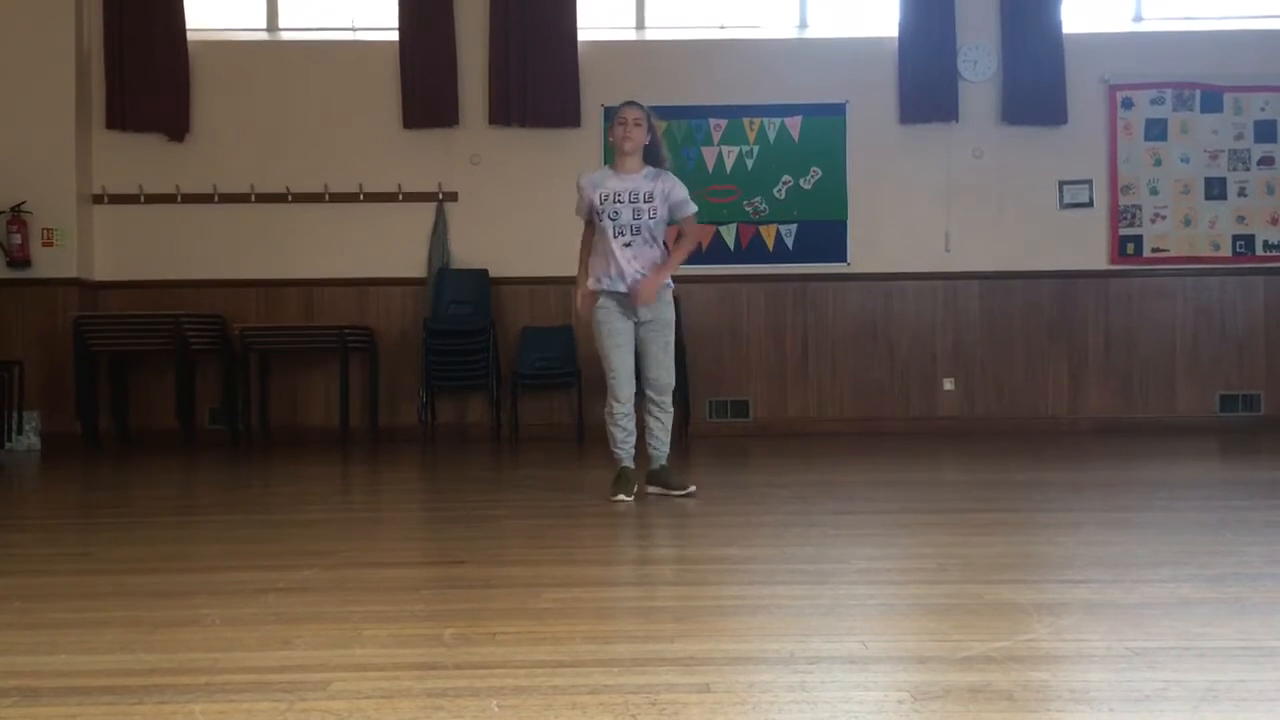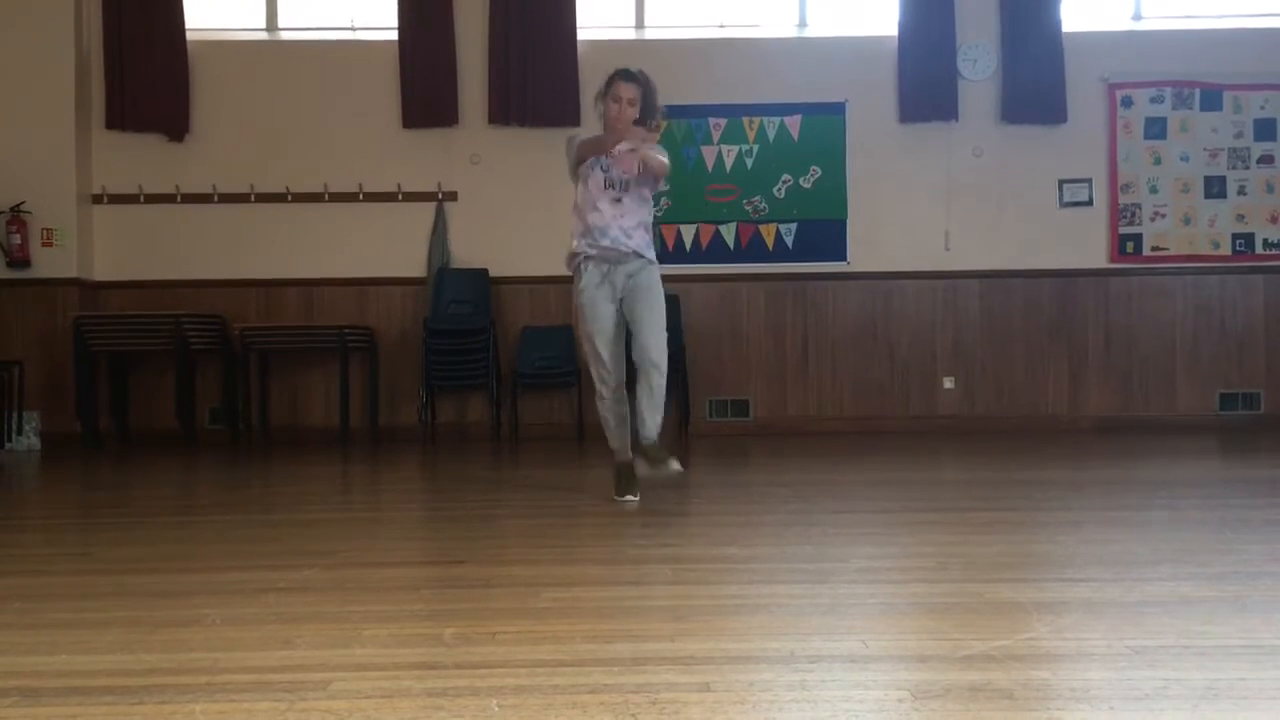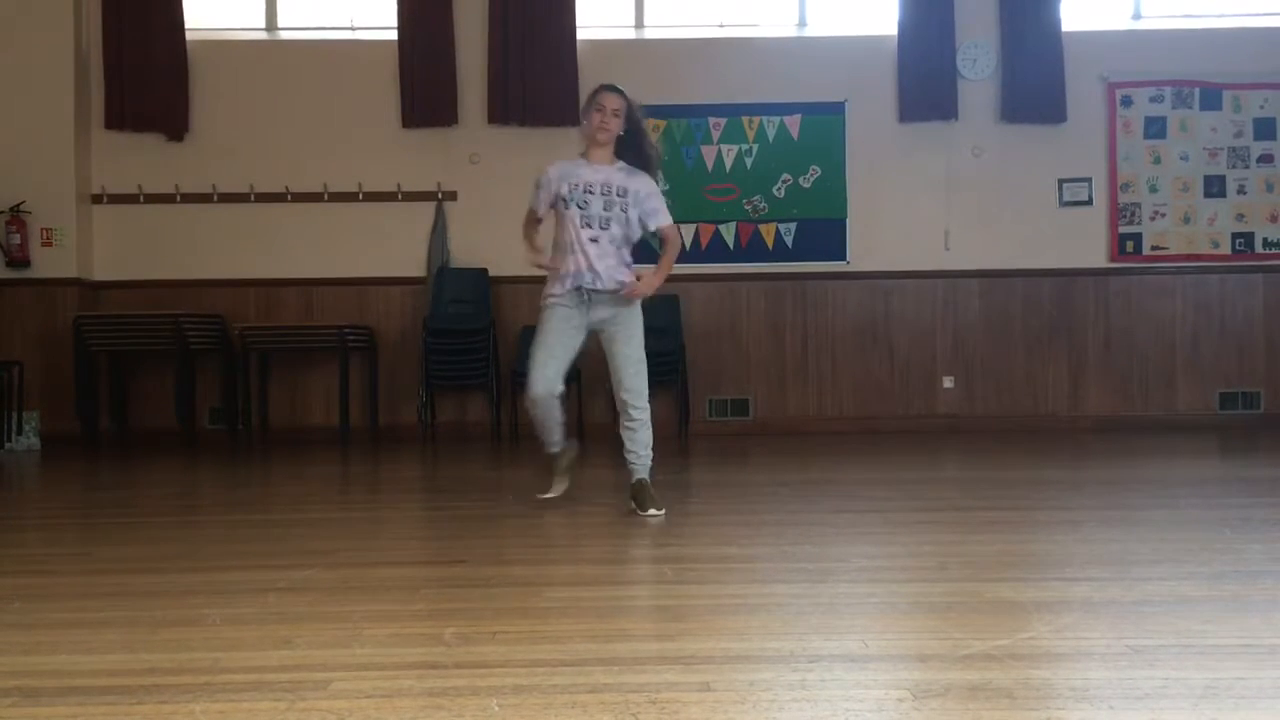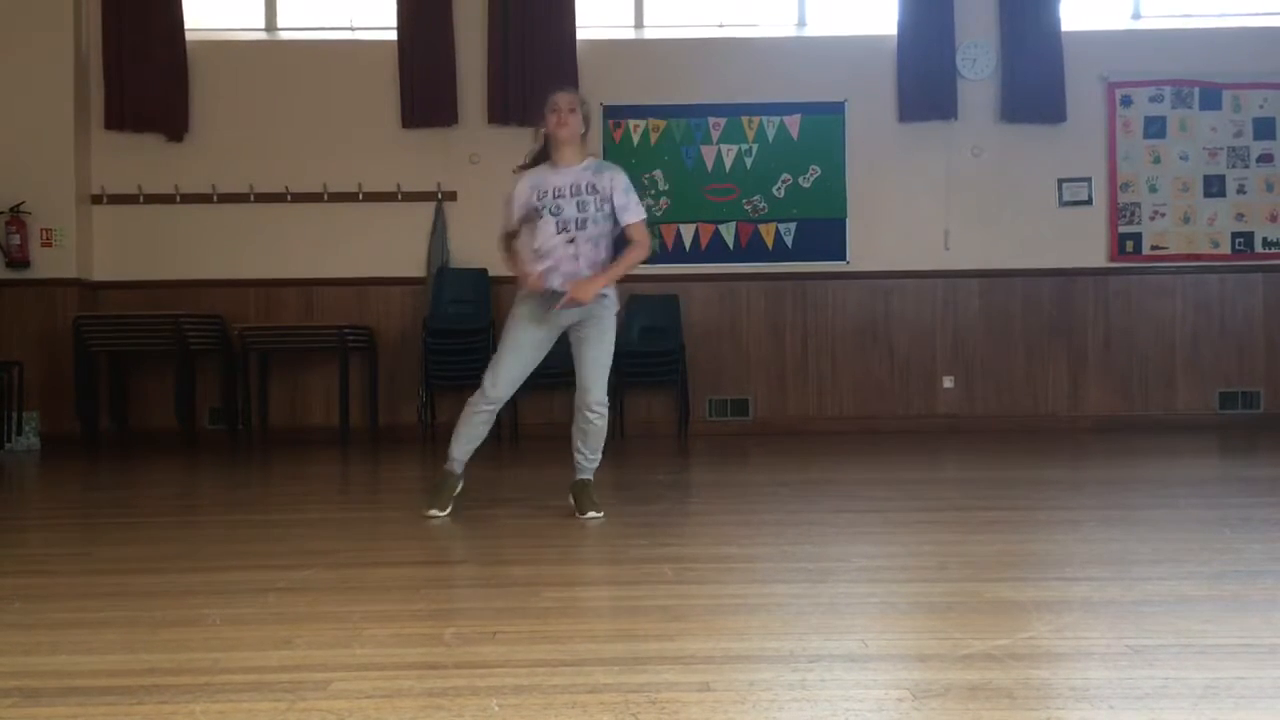
dt=0.4s
person 1, frame 1
left shoulder: (667, 184)
right shoulder: (591, 184)
left elbow: (689, 233)
left wrist: (660, 275)
right wrist: (584, 276)
left hip: (655, 296)
right hip: (609, 297)
left knee: (659, 387)
right knee: (620, 388)
left ankle: (659, 466)
right ankle: (625, 467)
person 1, frame 2
left shoulder: (647, 153)
right shoulder: (582, 145)
left elbow: (661, 167)
right elbow: (585, 150)
left wrist: (640, 152)
right wrist: (617, 135)
left hip: (639, 263)
right hip: (593, 264)
left knee: (653, 356)
right knee: (607, 373)
left ankle: (650, 442)
right ankle: (624, 459)
person 1, frame 3
left shoulder: (638, 181)
right shoulder: (557, 175)
left elbow: (670, 236)
right elbow: (533, 219)
left wrist: (658, 273)
right wrist: (535, 249)
left hip: (620, 297)
right hip: (566, 295)
left knee: (632, 393)
right knee: (540, 388)
left ankle: (640, 481)
right ankle: (559, 450)
person 1, frame 4
left shoulder: (610, 177)
right shoulder: (529, 181)
left elbow: (640, 243)
right elbow: (509, 238)
left wrist: (599, 281)
right wrist: (520, 268)
left hip: (593, 302)
right hip: (537, 300)
left knee: (593, 398)
right knee: (492, 393)
left ankle: (582, 481)
right ankle: (452, 472)
